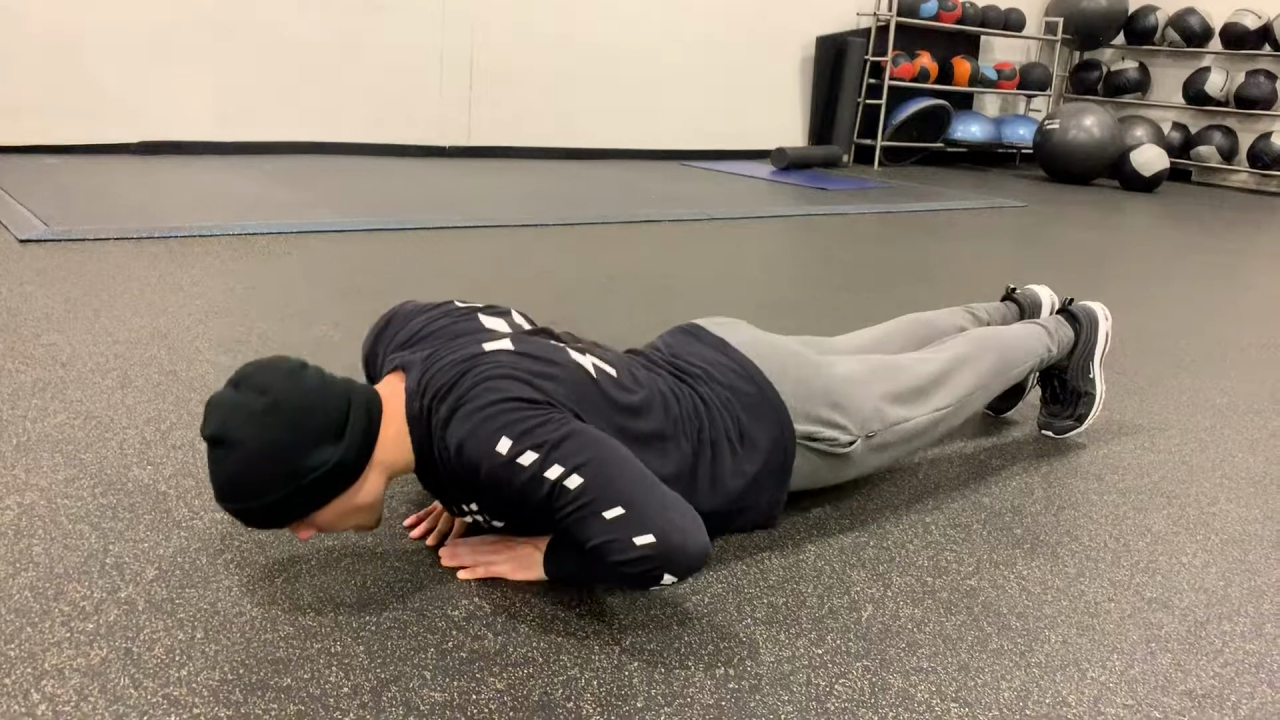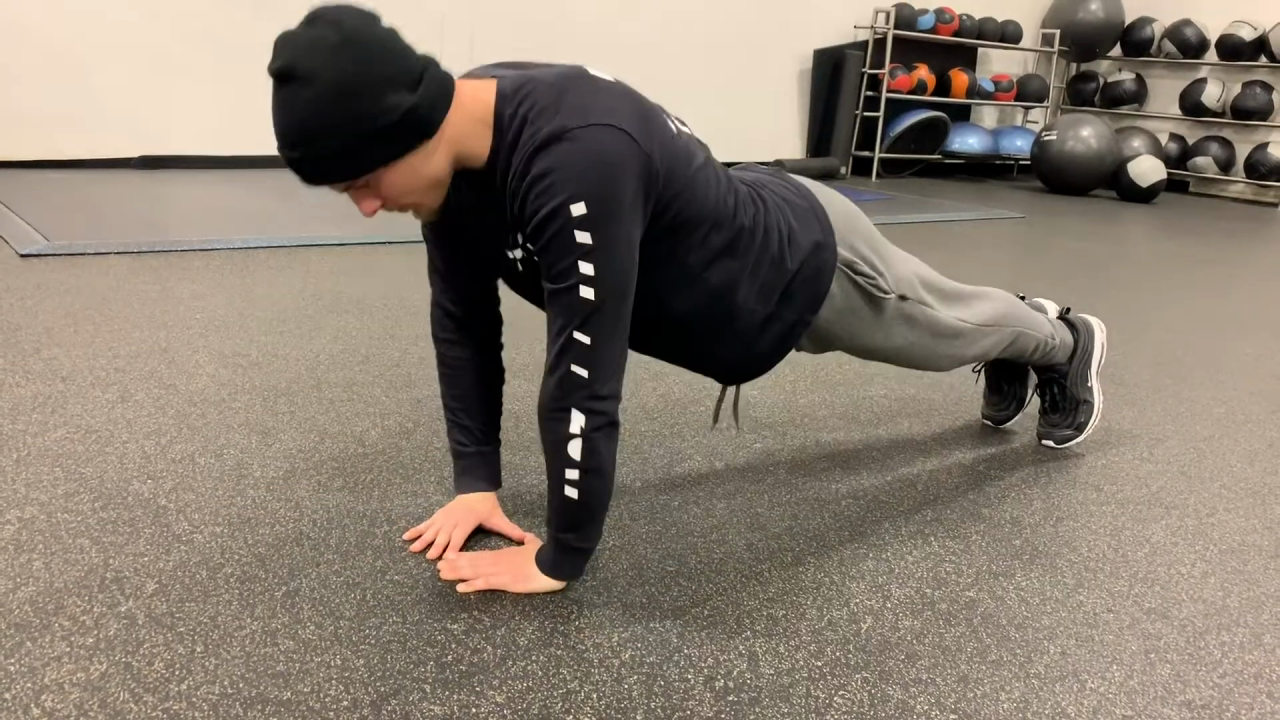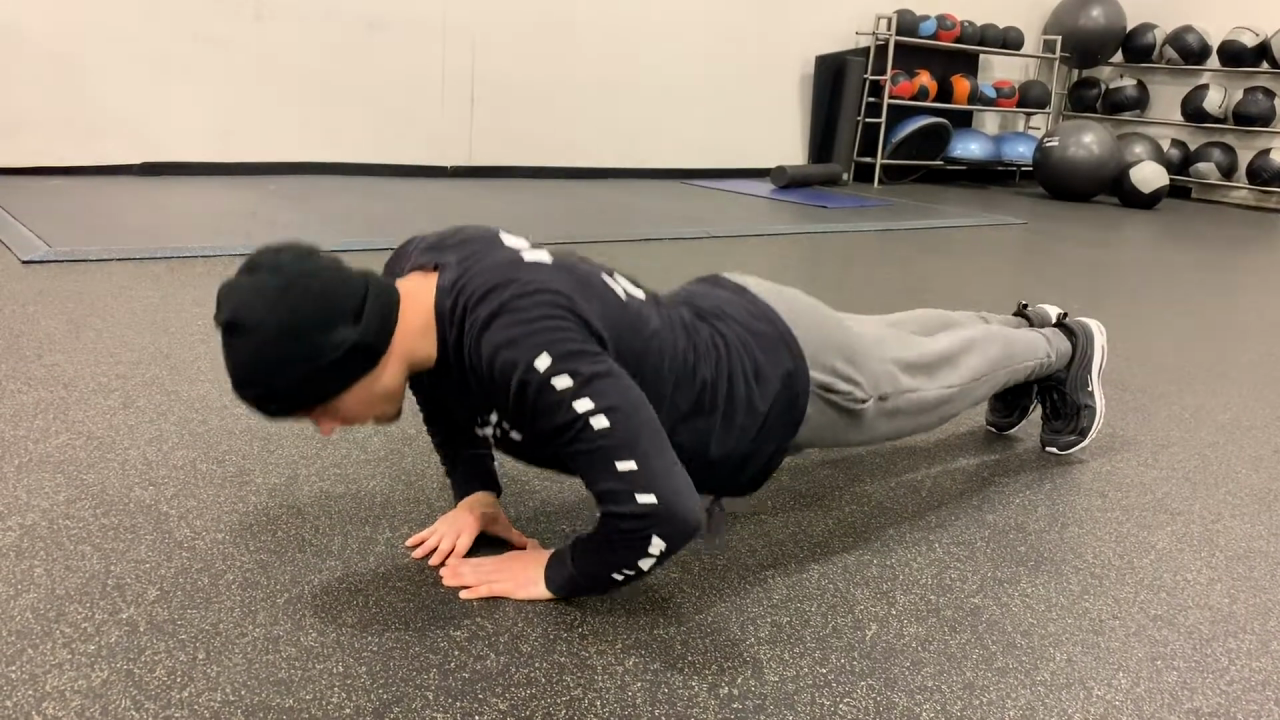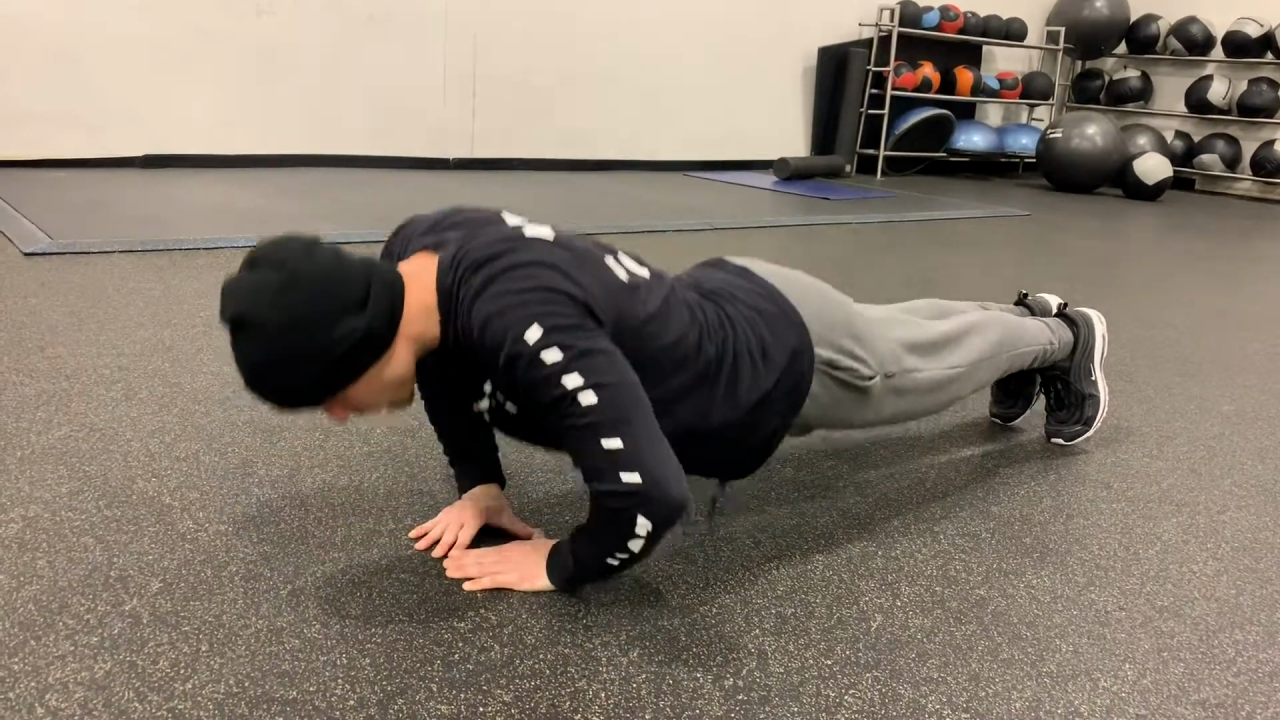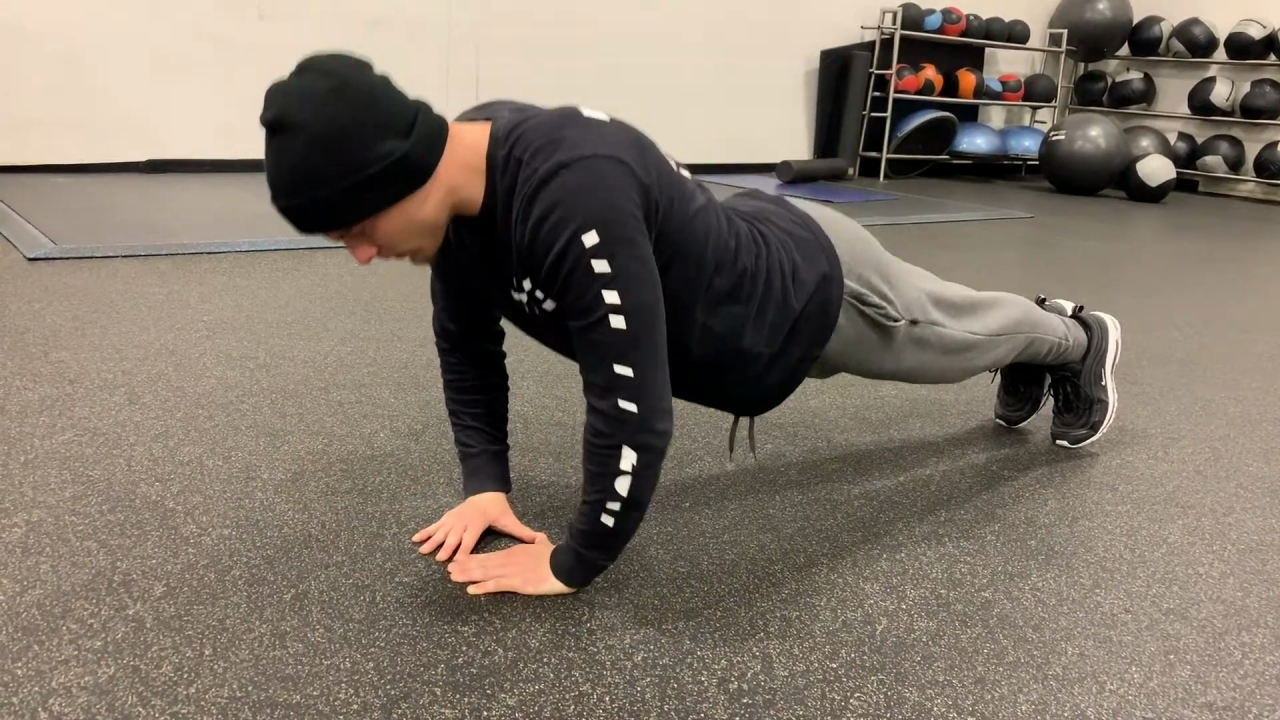
dt=1s
person 1, frame 1
left shoulder: (490, 428)
right shoulder: (394, 345)
left elbow: (672, 543)
left wrist: (543, 554)
right wrist: (470, 491)
left hip: (770, 423)
right hip: (697, 361)
left knee: (918, 388)
right knee: (870, 353)
left ankle: (1062, 333)
right ankle: (1009, 313)
person 1, frame 2
left shoulder: (576, 161)
right shoulder: (456, 138)
left elbow: (584, 379)
right elbow: (463, 318)
left wrist: (558, 560)
right wrist: (476, 481)
left hip: (805, 264)
right hip: (743, 238)
left knee: (948, 331)
left ankle: (1060, 345)
right ankle: (1015, 355)
person 1, frame 3
left shoulder: (524, 343)
right shoulder: (410, 282)
left elbow: (664, 509)
right elbow: (448, 388)
left wrist: (555, 575)
right wrist: (475, 493)
left hip: (781, 377)
right hip: (715, 322)
left knee: (929, 381)
right knee: (892, 340)
left ankle: (1059, 349)
right ankle: (1019, 324)
person 1, frame 4
left shoulder: (521, 320)
right shoulder: (412, 259)
left elbow: (651, 491)
right elbow: (453, 370)
left wrist: (556, 565)
right wrist: (479, 484)
left hip: (786, 354)
right hip: (718, 304)
left knee: (926, 359)
right knee: (904, 332)
left ankle: (1060, 338)
right ankle: (1021, 314)
person 1, frame 5
left shoulder: (575, 196)
right shoulder: (456, 178)
left elbow: (633, 409)
right elbow: (467, 339)
left wrist: (573, 566)
right wrist: (486, 486)
left hip: (813, 292)
right hip: (748, 260)
left knee: (954, 338)
right knee: (952, 335)
left ankle: (1075, 342)
right ankle: (1037, 331)
